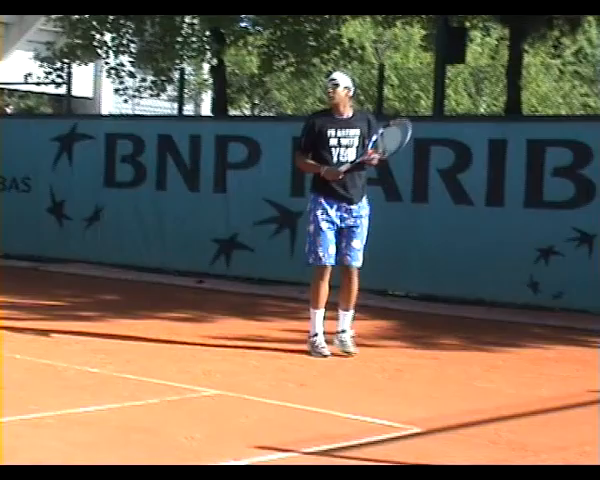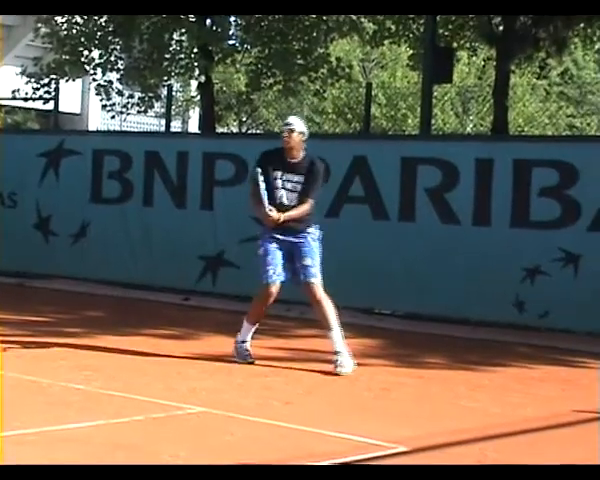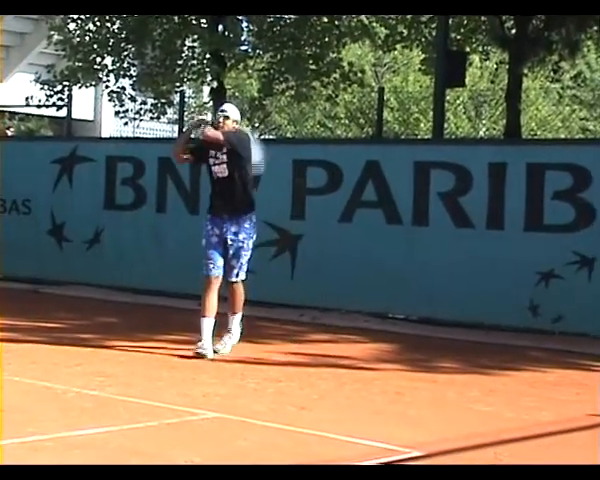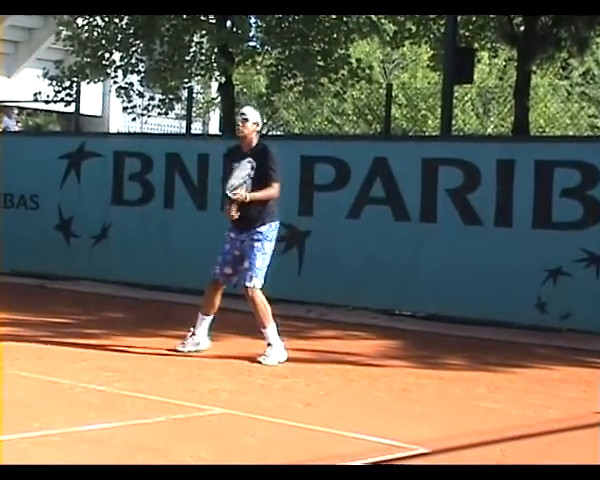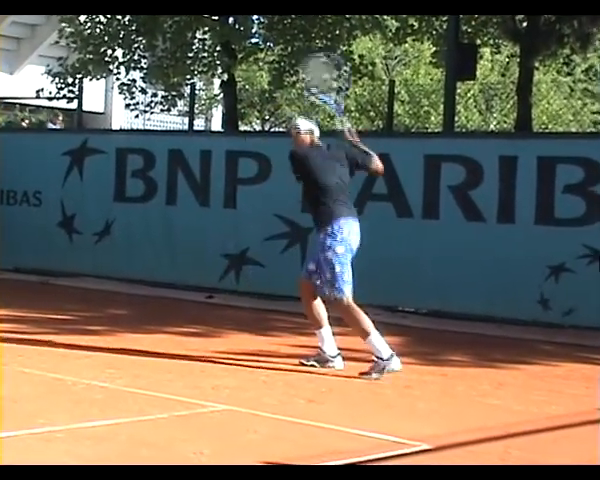
dt=1s
person 1, frame 1
left shoulder: (366, 122)
right shoulder: (315, 121)
left elbow: (373, 155)
right elbow: (300, 159)
left wrist: (373, 158)
right wrist: (320, 171)
left hip: (356, 204)
right hip: (323, 201)
left knee: (351, 269)
right knee: (321, 268)
left ankle: (345, 330)
right ankle: (316, 334)
person 1, frame 2
left shoulder: (314, 166)
right shoulder: (267, 158)
left elbow: (307, 204)
right elbow: (255, 194)
left wrist: (284, 215)
right wrist: (266, 215)
left hip: (304, 234)
right hip: (273, 235)
left knee: (315, 290)
right knee: (270, 290)
left ankle: (342, 352)
right ankle: (243, 341)
person 1, frame 3
left shoulder: (242, 139)
right shoulder: (209, 145)
left elbow: (211, 135)
right elbow: (179, 154)
left wrist: (204, 127)
right wrist: (193, 127)
left hip: (241, 220)
right hip: (215, 219)
left knee: (235, 279)
right knee: (212, 280)
left ankle: (233, 329)
right ankle: (205, 341)
person 1, frame 4
left shoulder: (266, 153)
right shoulder: (230, 154)
left elbow: (274, 191)
left wrist: (248, 197)
right wrist: (231, 204)
left hip: (262, 228)
right hip: (238, 227)
left knee: (251, 288)
right knee: (218, 283)
left ankle: (275, 346)
right ankle: (198, 336)
person 1, frame 5
left shoulder: (298, 156)
right shoulder: (341, 151)
right elbow: (377, 166)
right wrist: (356, 144)
left hip: (334, 231)
right hip: (348, 228)
left knee: (342, 301)
right knee: (307, 288)
left ankle: (386, 357)
right ankle: (328, 353)
